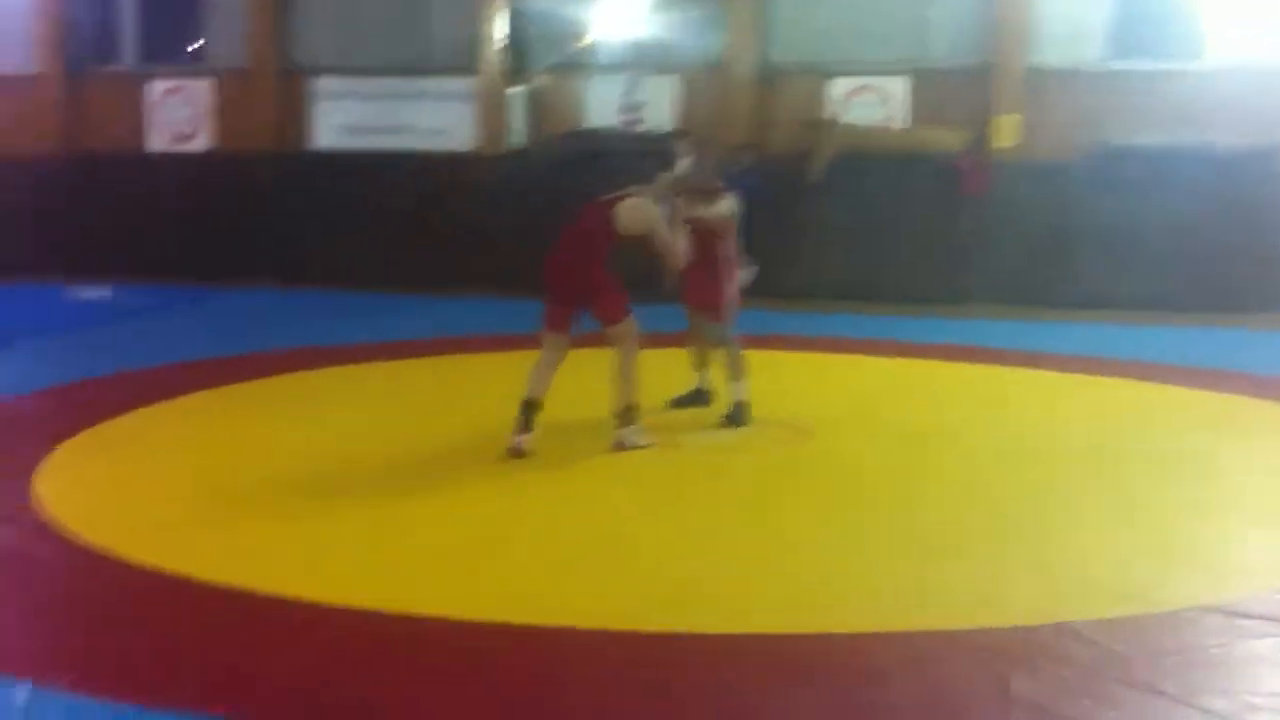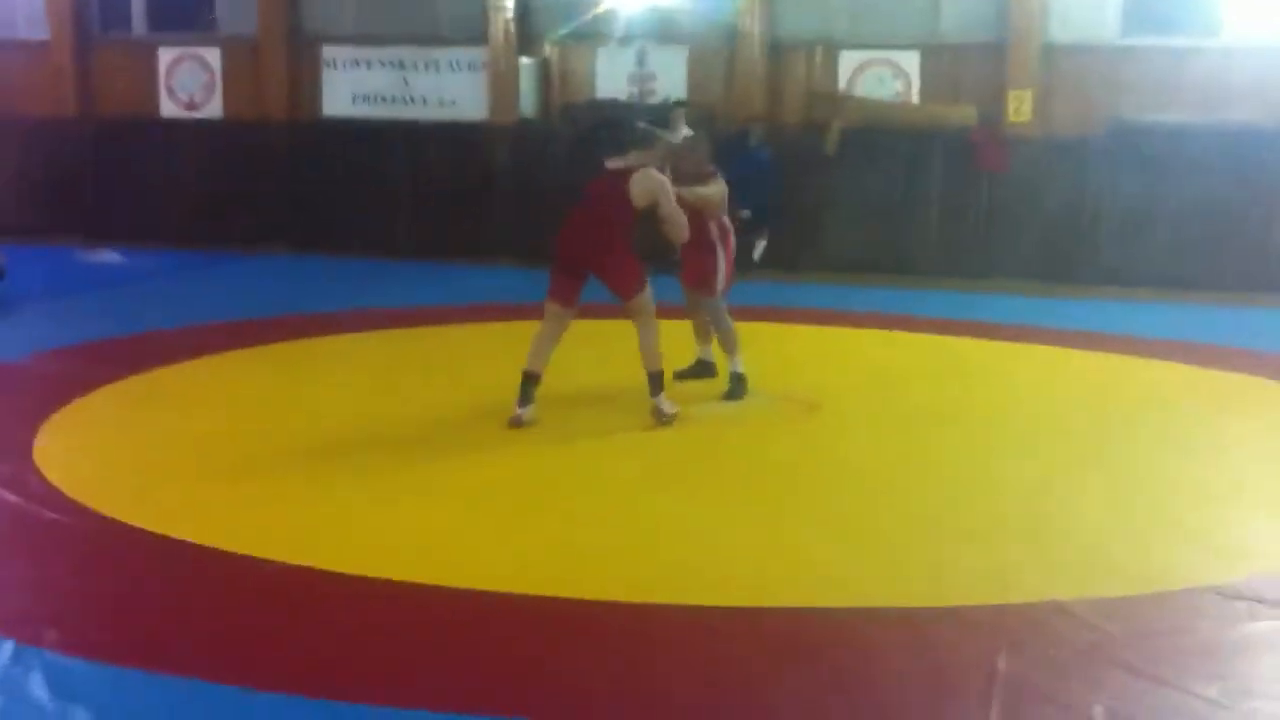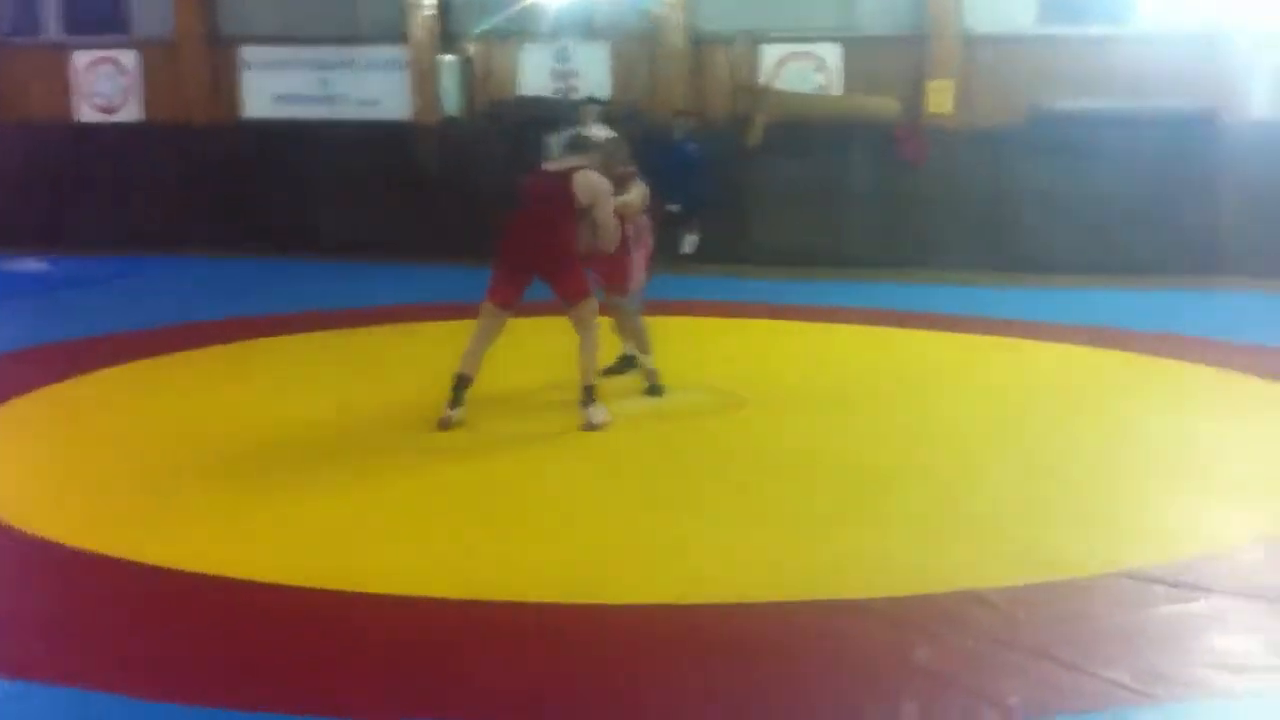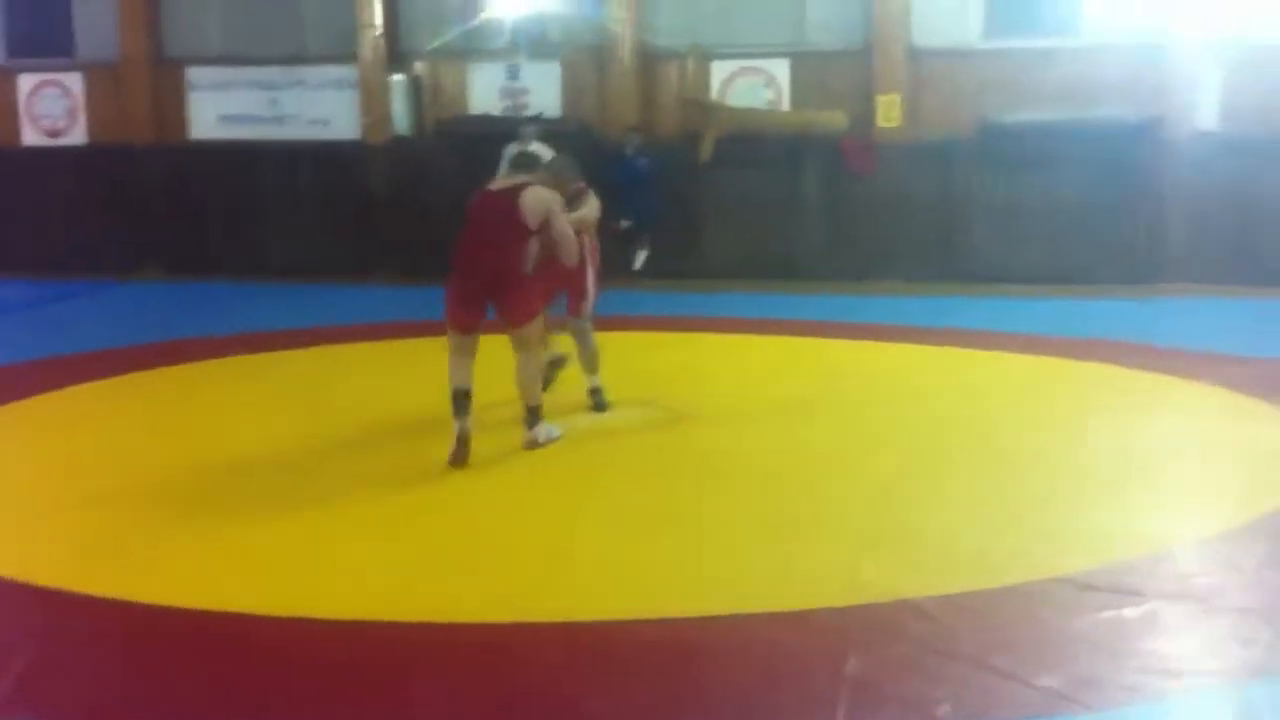
dt=0.2s
person 1, frame 1
left shoulder: (606, 201)
right shoulder: (647, 209)
right elbow: (677, 258)
right wrist: (676, 226)
left hip: (559, 269)
right hip: (593, 273)
left knee: (550, 354)
right knee: (628, 344)
left ankle: (522, 434)
right ankle: (627, 429)
person 1, frame 2
left shoulder: (604, 168)
right shoulder: (655, 180)
right elbow: (680, 235)
right wrist: (664, 209)
left hip: (570, 244)
right hip: (610, 248)
left knee: (551, 326)
right knee: (645, 317)
left ankle: (523, 406)
right ankle: (658, 399)
person 1, frame 3
left shoulder: (537, 174)
right shoulder: (596, 182)
right elbow: (607, 243)
left hip: (516, 247)
right hip: (557, 251)
left knee: (486, 329)
right knee: (587, 326)
left ankle: (454, 406)
right ankle: (591, 408)
person 1, frame 4
left shoulder: (481, 195)
right shoulder: (546, 197)
right elbow: (570, 258)
right wrist: (543, 232)
left hip: (466, 270)
right hip: (507, 272)
left knee: (461, 352)
right knee: (529, 346)
left ankle: (462, 424)
right ankle: (535, 427)
person 2, frame 1
left shoulder: (725, 199)
right shoulder: (693, 194)
left elbow: (712, 214)
left wrist: (688, 211)
left hip: (721, 269)
right hip: (697, 267)
left knee: (724, 334)
right knee: (696, 328)
left ankle: (740, 403)
right ankle: (702, 389)
person 2, frame 2
left shoulder: (714, 186)
right shoulder: (685, 177)
left elbow: (697, 196)
left wrist: (672, 190)
left hip: (715, 246)
right hip: (693, 243)
left knee: (715, 308)
right knee: (694, 303)
left ankle: (738, 375)
right ankle: (705, 361)
person 2, frame 3
left shoulder: (635, 188)
left elbow: (625, 204)
left hip: (631, 245)
left knee: (627, 306)
right knee: (613, 302)
left ankle: (649, 368)
right ankle: (629, 355)
person 2, frame 4
left shoulder: (587, 200)
left elbow: (581, 219)
left hip: (579, 263)
right hip: (551, 259)
left knee: (579, 327)
left ankle: (595, 387)
right ankle: (554, 357)
